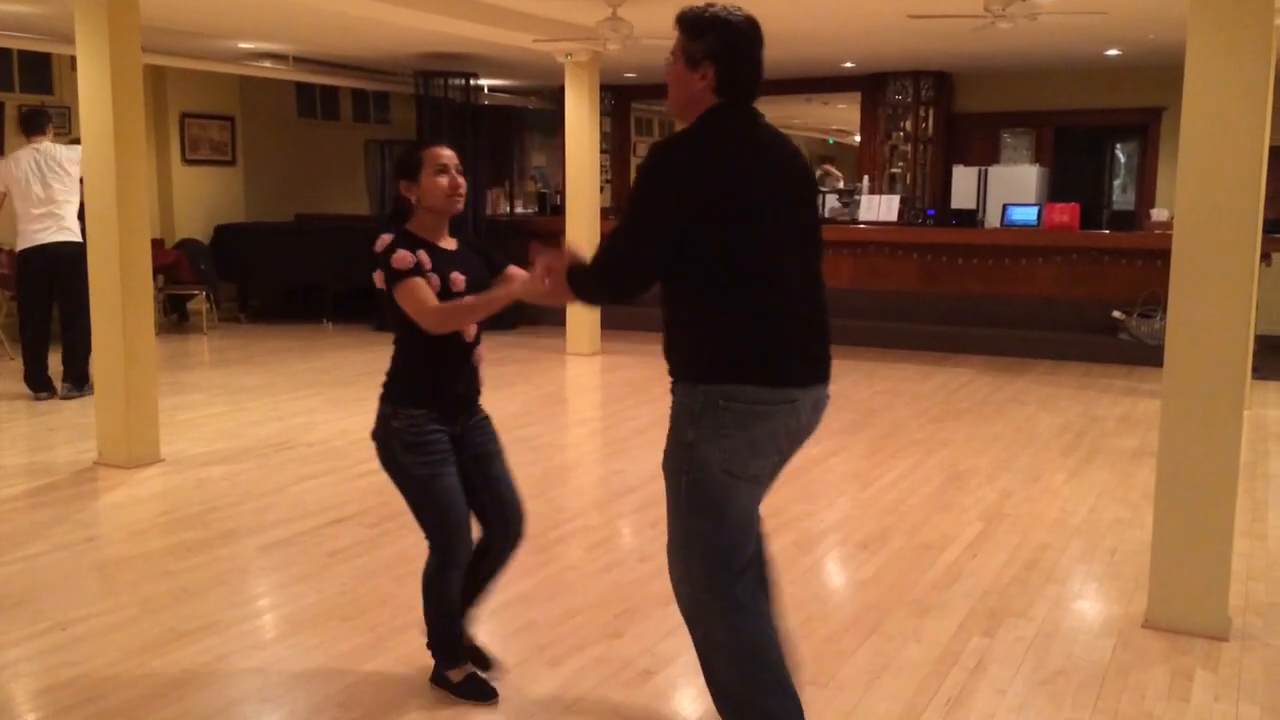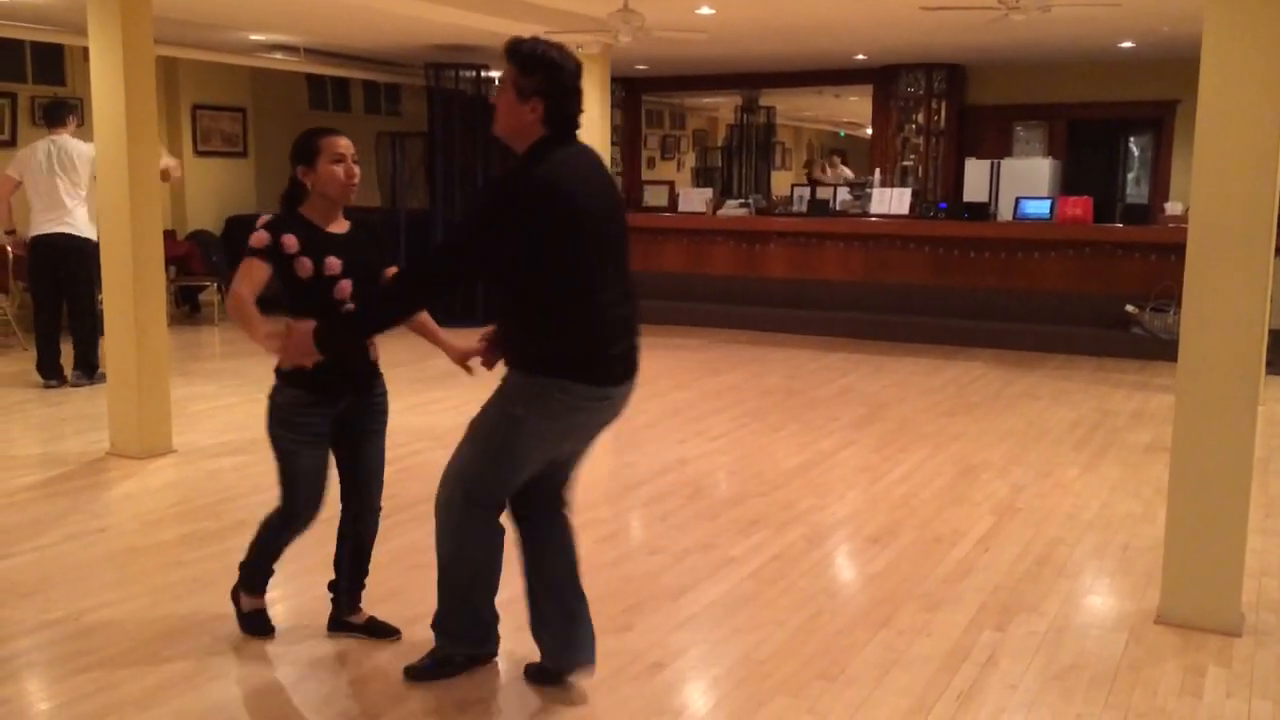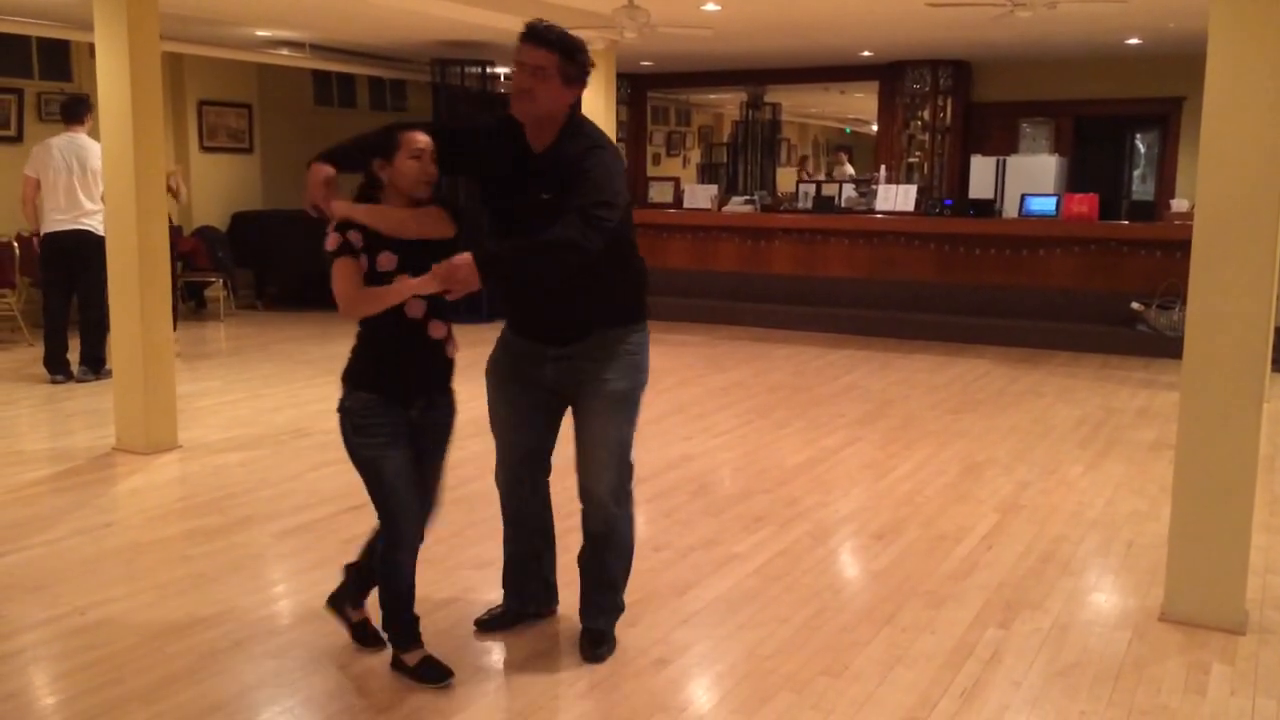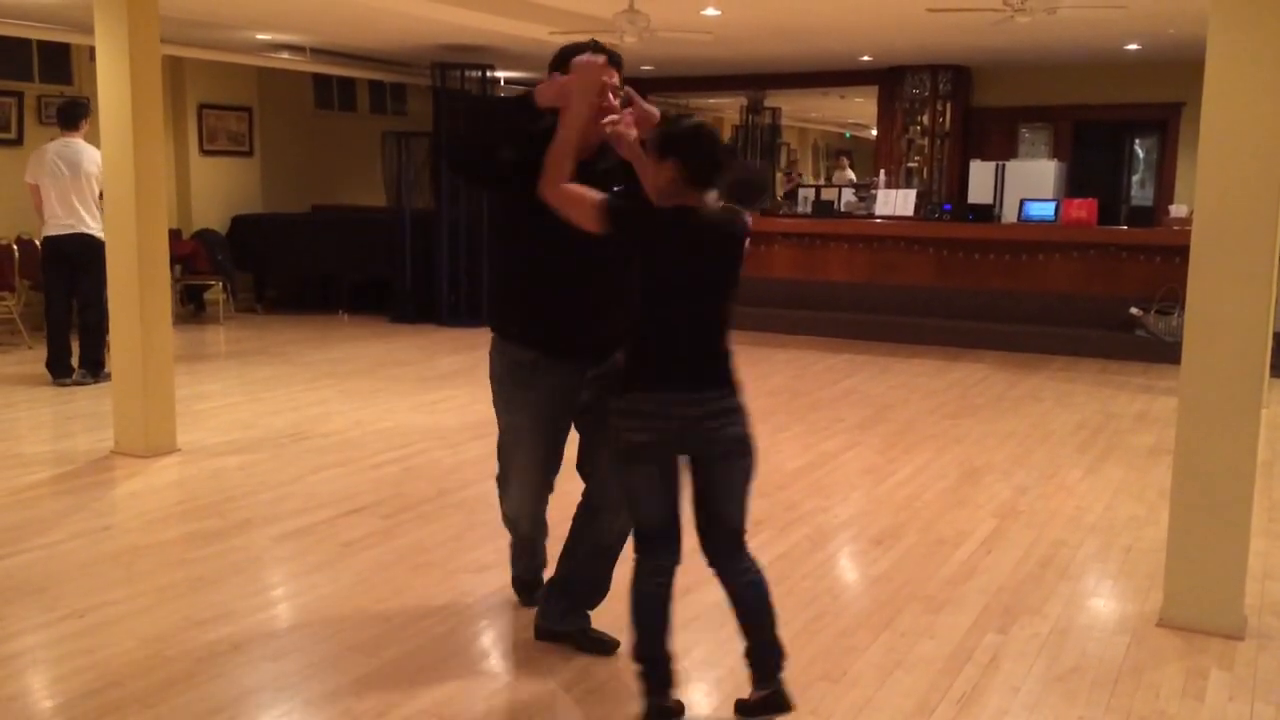
dt=0.7s
person 1, frame 1
left shoulder: (682, 162)
right shoulder: (785, 158)
left elbow: (618, 283)
left wrist: (569, 274)
left hip: (729, 393)
right hip: (801, 385)
left knee: (715, 573)
right knee: (723, 544)
person 1, frame 2
left shoulder: (530, 188)
right shoulder: (587, 170)
left elbow: (431, 280)
left wrist: (326, 336)
right wrist: (509, 333)
left hip: (560, 382)
right hip: (607, 373)
left knee: (466, 501)
right knee: (536, 502)
left ankle: (465, 641)
right ankle: (564, 647)
person 1, frame 3
left shoulder: (594, 157)
right shoulder: (495, 142)
left elbow: (580, 239)
left wrist: (485, 267)
right wrist: (335, 161)
left hip: (607, 344)
right hip: (528, 341)
left knee: (602, 486)
right knee: (516, 473)
left ankle: (601, 615)
right ankle: (527, 593)
person 1, frame 4
left shoulder: (628, 167)
right shoulder: (522, 160)
right elbow: (462, 151)
left wrist: (658, 128)
right wrist: (535, 101)
left hip: (609, 359)
right hip: (530, 357)
left knee: (617, 490)
right knee: (525, 487)
left ankle: (564, 610)
right ankle: (527, 564)
person 2, frame 1
left shoulder: (472, 253)
right shoulder: (397, 250)
left elbow: (536, 286)
right elbow: (434, 317)
right wrist: (511, 291)
left hip: (466, 415)
right hip: (413, 421)
left knee: (507, 525)
right knee: (453, 539)
left ankle: (454, 624)
right ankle: (449, 662)
person 2, frame 2
left shoulder: (364, 238)
right shoulder: (280, 232)
right elbow: (238, 300)
left wrist: (449, 344)
right wrist: (271, 338)
left hip: (366, 393)
right hip: (303, 398)
left knee: (365, 506)
right knee: (300, 507)
left ankle: (347, 608)
right ankle: (250, 589)
person 2, frame 3
left shoulder: (437, 223)
right shoulder: (351, 233)
right elbow: (351, 301)
right wrist: (419, 283)
left hip: (433, 398)
right hip: (373, 403)
left knee: (411, 518)
right knee: (401, 521)
left ankle: (351, 594)
right ankle: (406, 644)
person 2, frame 4
left shoulder: (647, 224)
right shoulder: (729, 225)
left elbow: (552, 187)
left wrist: (581, 103)
right wrist: (633, 146)
left hip: (642, 413)
right hip: (715, 411)
left knee: (656, 554)
right knee: (726, 550)
person 3, frame 1
right shoulder: (72, 155)
left hip: (30, 249)
right hip: (68, 244)
left knee: (33, 321)
right knee: (75, 317)
left ankle: (40, 385)
right ankle: (74, 381)
person 3, frame 2
left shoulder: (27, 155)
right shoulder: (85, 151)
right wrist: (164, 162)
left hip: (40, 239)
right hip: (77, 237)
left knee: (46, 310)
right knee: (83, 307)
left ankle: (50, 371)
right ankle: (85, 369)
person 3, frame 3
left shoulder: (42, 151)
right shoulder: (99, 151)
left elbow: (28, 199)
left wrist: (36, 232)
left hip: (53, 235)
right hip: (90, 234)
left knee: (55, 304)
right knee: (93, 303)
left ankle: (57, 367)
right ankle: (91, 365)
person 3, frame 4
left shoulder: (39, 157)
right shoulder: (95, 156)
left elbow: (38, 205)
left hip: (53, 240)
right hip: (89, 238)
left knee: (57, 307)
right knee: (91, 306)
left ankle: (61, 370)
right ankle: (90, 368)
